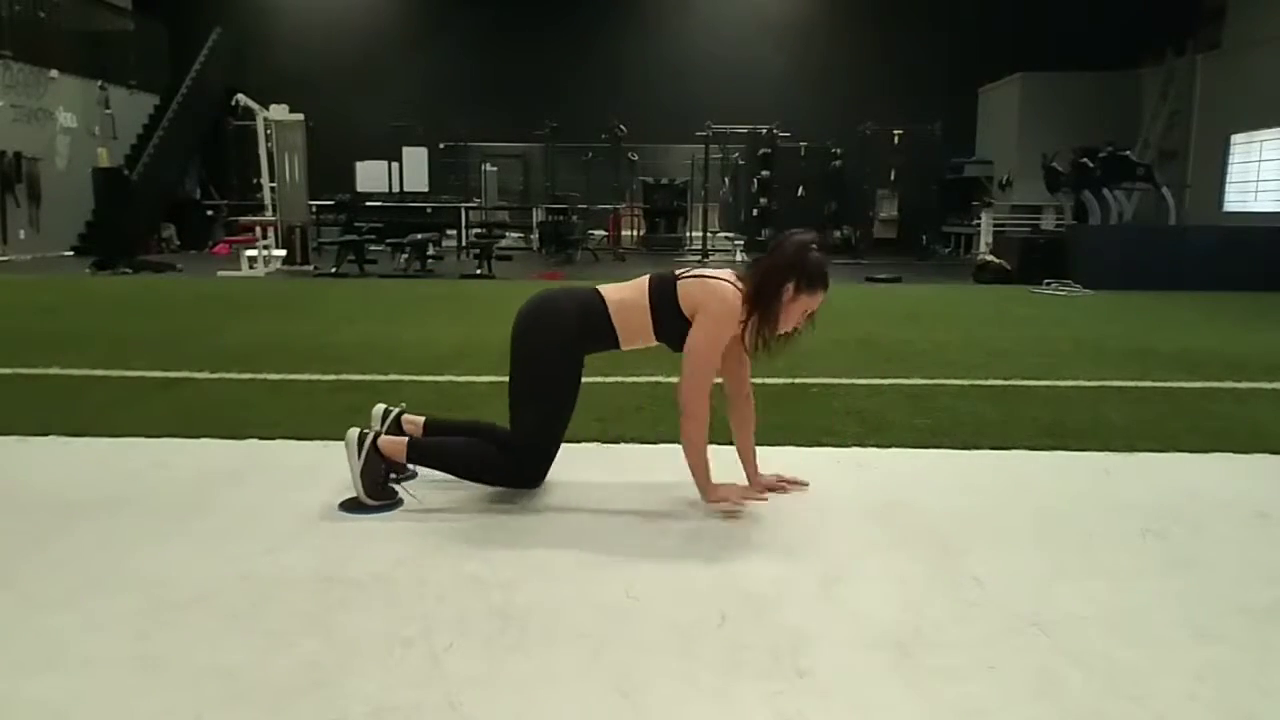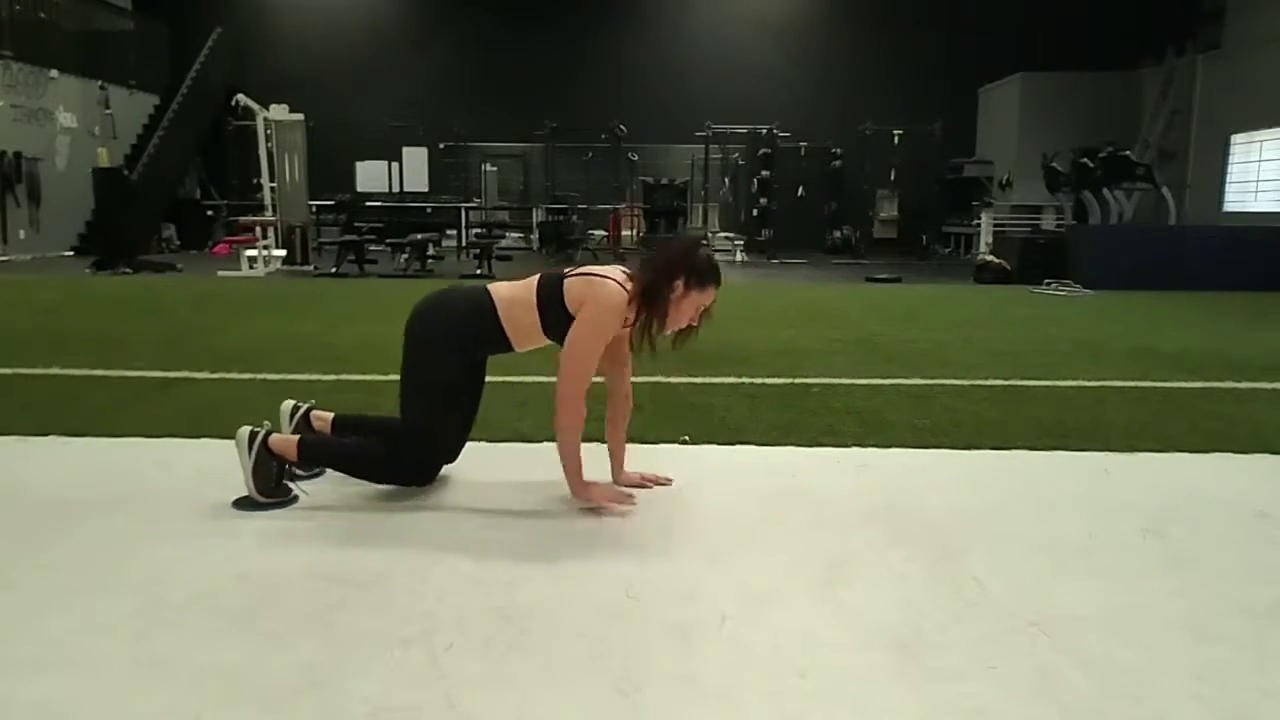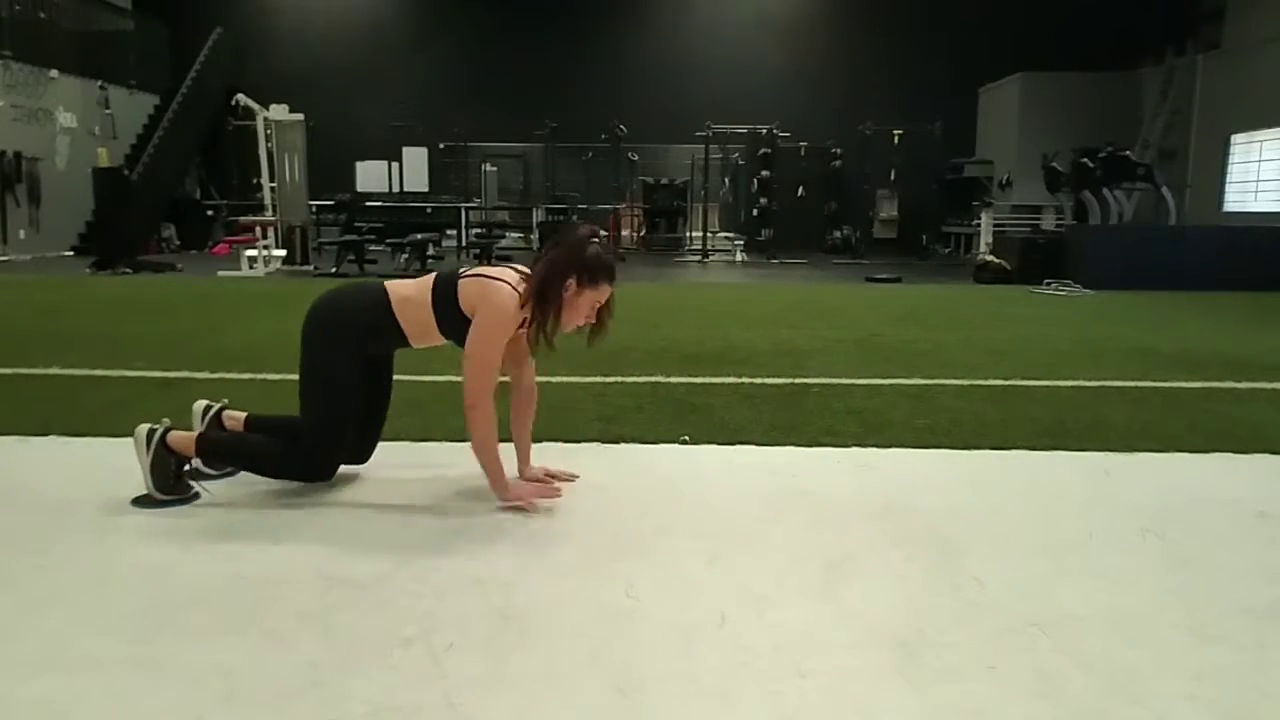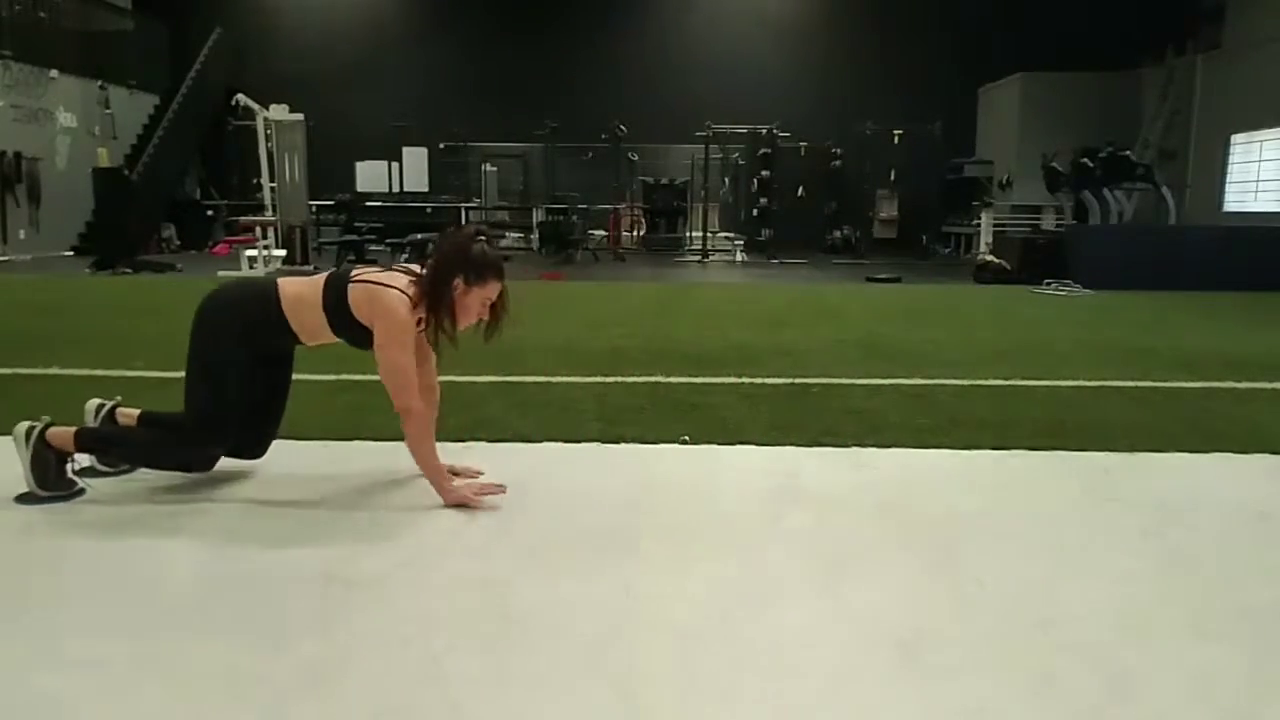
dt=0.5s
person 1, frame 1
left shoulder: (737, 297)
right shoulder: (723, 303)
left elbow: (740, 394)
right elbow: (692, 406)
left wrist: (754, 475)
right wrist: (708, 487)
left hip: (562, 326)
right hip: (553, 329)
left knee: (528, 444)
right knee: (523, 469)
left ankle: (403, 423)
right ankle: (380, 446)
person 1, frame 2
left shoulder: (625, 293)
right shoulder: (609, 299)
left elbow: (617, 389)
right elbow: (569, 400)
left wrist: (618, 471)
right wrist: (579, 484)
left hip: (464, 330)
right hip: (444, 328)
left knee: (440, 446)
right knee: (417, 467)
left ankle: (313, 422)
right ankle: (271, 445)
person 1, frame 3
left shoulder: (528, 291)
right shoulder: (503, 301)
left elbow: (522, 382)
right elbow: (477, 404)
left wrist: (525, 463)
right wrist: (501, 485)
left hip: (367, 330)
right hip: (340, 326)
left knee: (354, 448)
right knee: (315, 463)
left ankle: (224, 420)
right ankle: (168, 442)
person 1, frame 4
left shoulder: (422, 287)
right shoulder: (395, 304)
left elbow: (425, 380)
right elbow: (411, 408)
left wrist: (431, 462)
right wrist: (445, 488)
left hip: (266, 328)
right hip: (232, 321)
left knee: (248, 442)
right knee: (199, 449)
left ankle: (118, 418)
right ankle: (48, 439)
